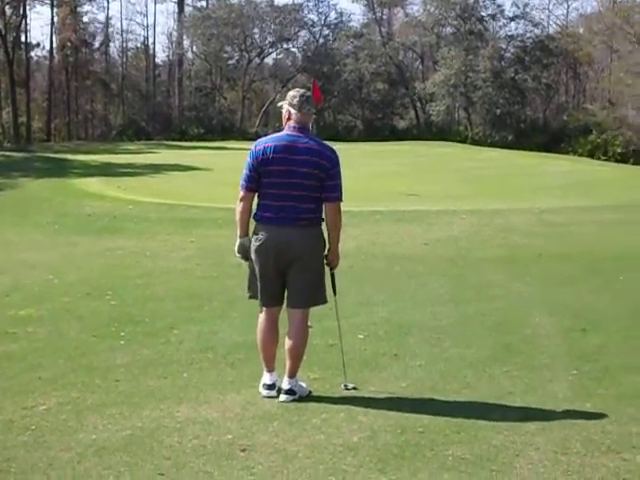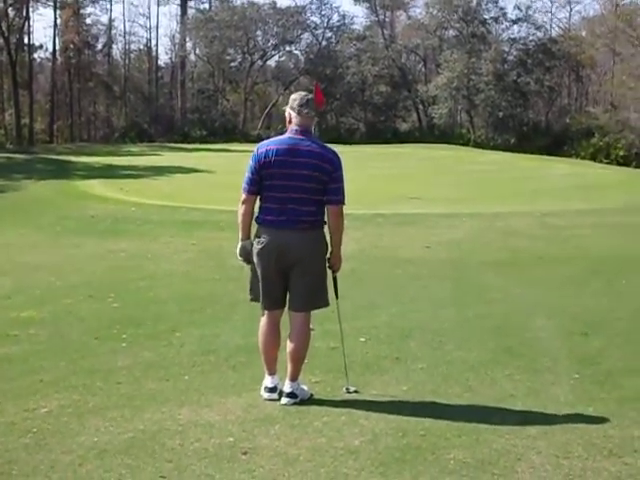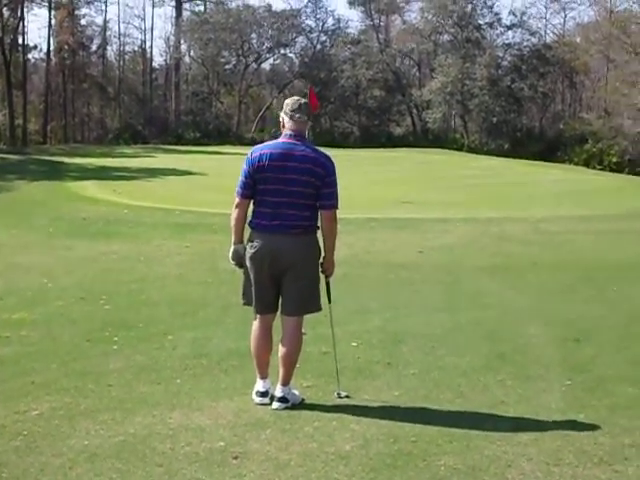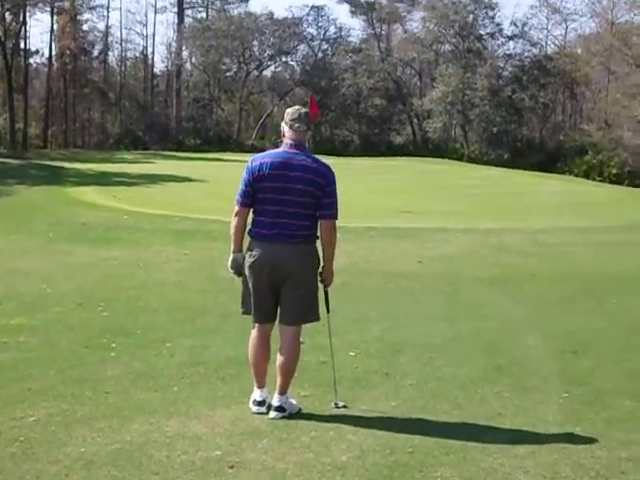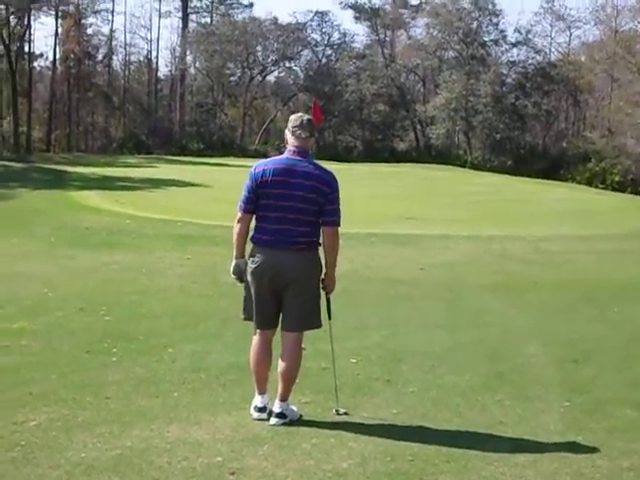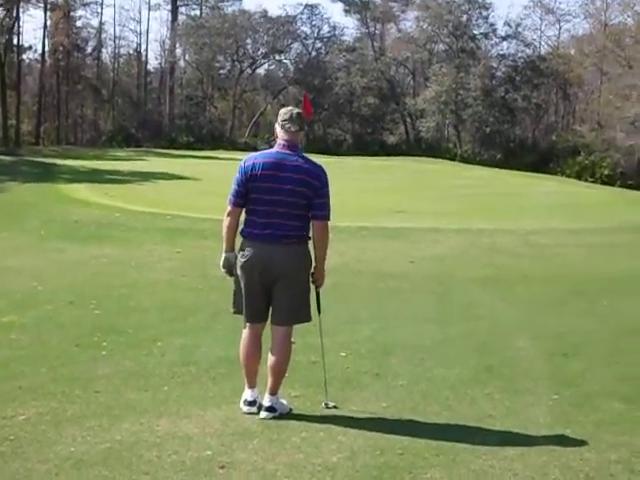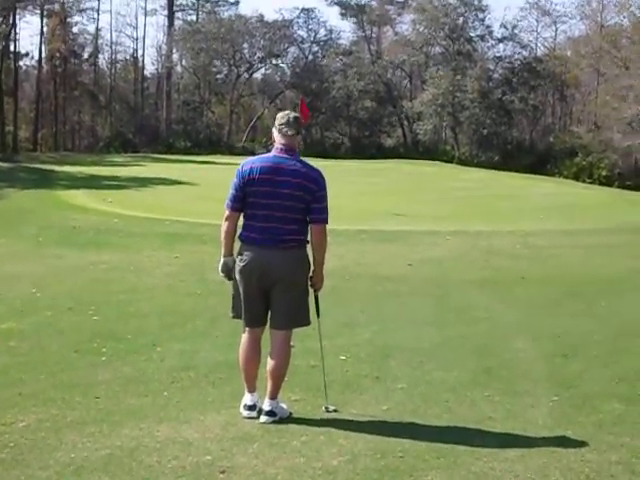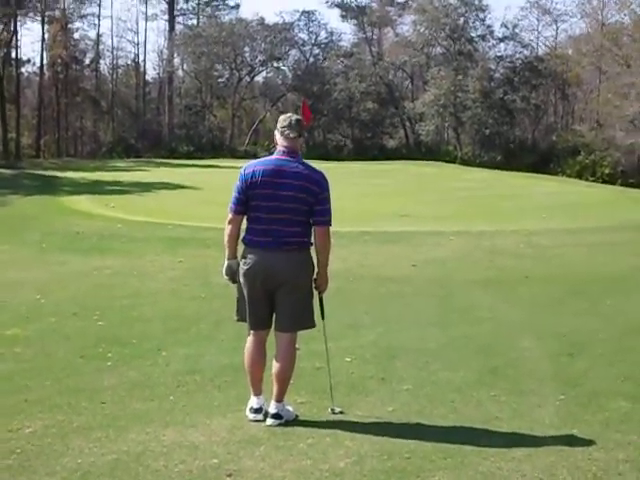
dt=0.1s
person 1, frame 1
left shoulder: (261, 147)
right shoulder: (326, 154)
left elbow: (245, 198)
right elbow: (332, 208)
left wrist: (242, 236)
right wrist: (334, 247)
left hip: (267, 236)
right hip: (306, 239)
left knee: (268, 311)
right knee: (299, 314)
left ankle: (269, 378)
right ankle: (290, 383)
person 1, frame 2
left shoulder: (264, 150)
right shoulder: (328, 157)
left elbow: (246, 201)
right elbow: (334, 211)
left wrist: (244, 239)
right wrist: (336, 250)
left hip: (269, 239)
right hip: (308, 242)
left knee: (270, 314)
right knee: (300, 317)
left ankle: (270, 381)
right ankle: (292, 386)
person 1, frame 3
left shoulder: (258, 154)
right shoulder: (322, 162)
left elbow: (240, 205)
right elbow: (328, 216)
left wrist: (236, 243)
right wrist: (329, 255)
left hip: (262, 244)
right hip: (301, 247)
left knee: (262, 318)
right knee: (292, 321)
left ankle: (261, 385)
right ankle: (283, 391)
person 1, frame 4
left shoulder: (258, 163)
right shoulder: (323, 172)
left elbow: (239, 213)
right elbow: (327, 226)
left wrist: (236, 252)
right wrist: (328, 265)
left hip: (261, 253)
right hip: (300, 256)
left knee: (260, 327)
right knee: (290, 331)
left ankle: (259, 394)
right ankle: (281, 400)
person 1, frame 5
left shoulder: (261, 169)
right shoulder: (326, 179)
left elbow: (242, 219)
right elbow: (330, 233)
left wrist: (238, 257)
right wrist: (330, 271)
left hip: (263, 259)
right hip: (302, 263)
left knee: (262, 333)
right knee: (292, 337)
left ankle: (260, 401)
right ankle: (281, 407)
person 1, frame 6
left shoulder: (251, 163)
right shoulder: (316, 173)
left elbow: (232, 213)
right elbow: (320, 227)
left wrist: (228, 251)
right wrist: (319, 265)
left hip: (253, 253)
right hip: (292, 257)
left knee: (252, 327)
right knee: (281, 331)
left ankle: (249, 395)
right ankle: (271, 400)
person 1, frame 7
left shoulder: (248, 167)
right shoulder: (313, 176)
left elbow: (230, 217)
right elbow: (318, 230)
left wrist: (226, 255)
right wrist: (318, 269)
left hip: (251, 257)
right hip: (290, 261)
left knee: (251, 331)
right knee: (281, 335)
left ankle: (249, 399)
right ankle: (271, 404)
person 1, frame 8
left shoulder: (251, 170)
right shoulder: (316, 178)
left elbow: (233, 220)
right elbow: (321, 232)
left wrist: (230, 258)
right wrist: (323, 271)
left hip: (255, 260)
right hip: (294, 263)
left knee: (256, 334)
right knee: (286, 338)
left ankle: (255, 402)
right ankle: (277, 407)
